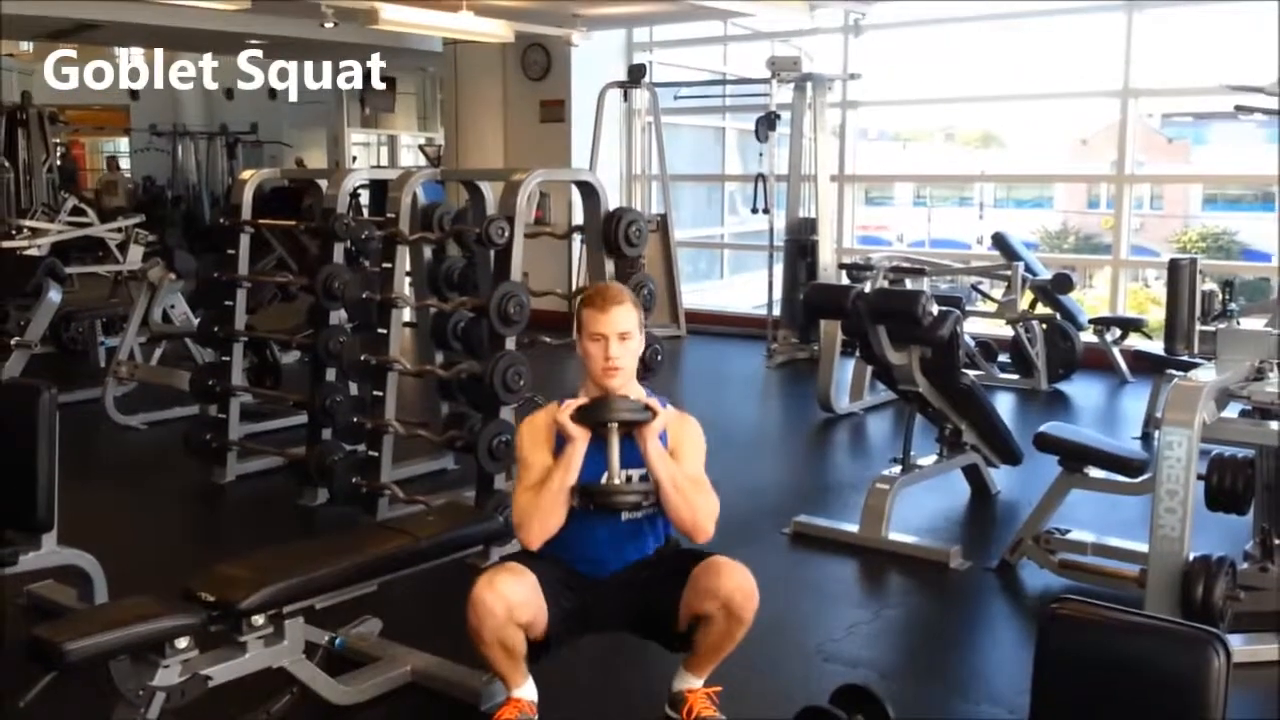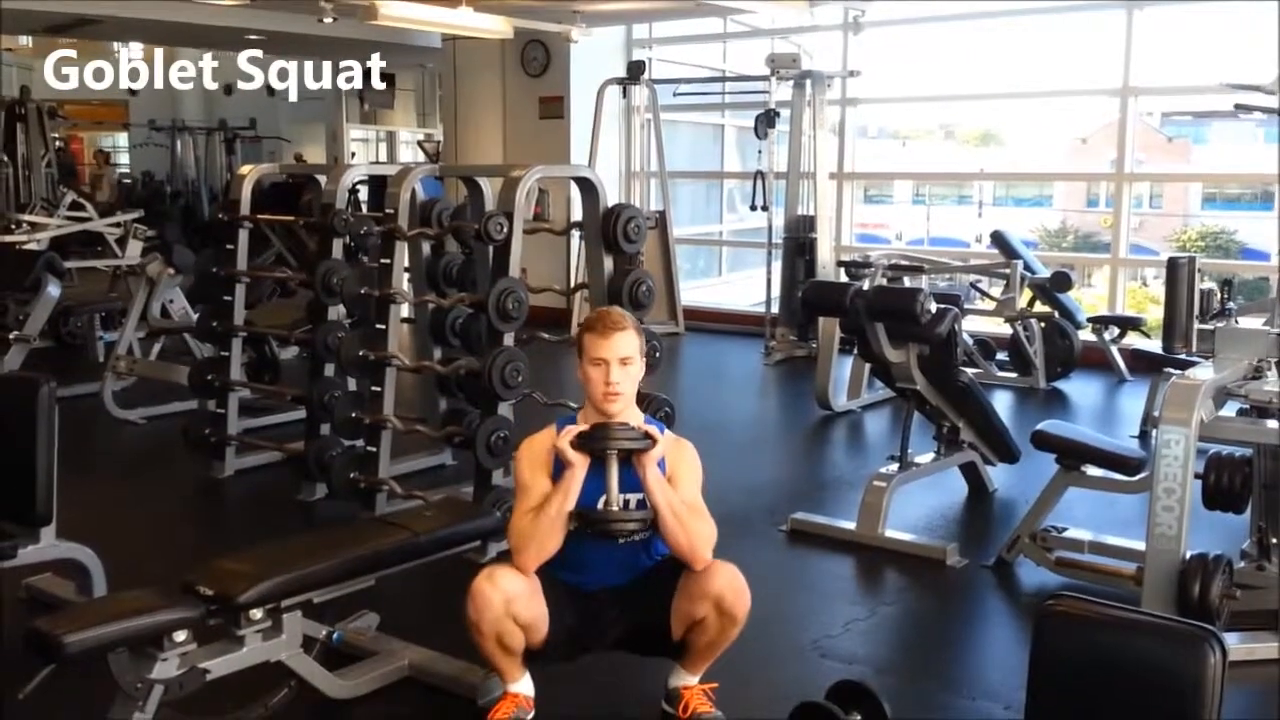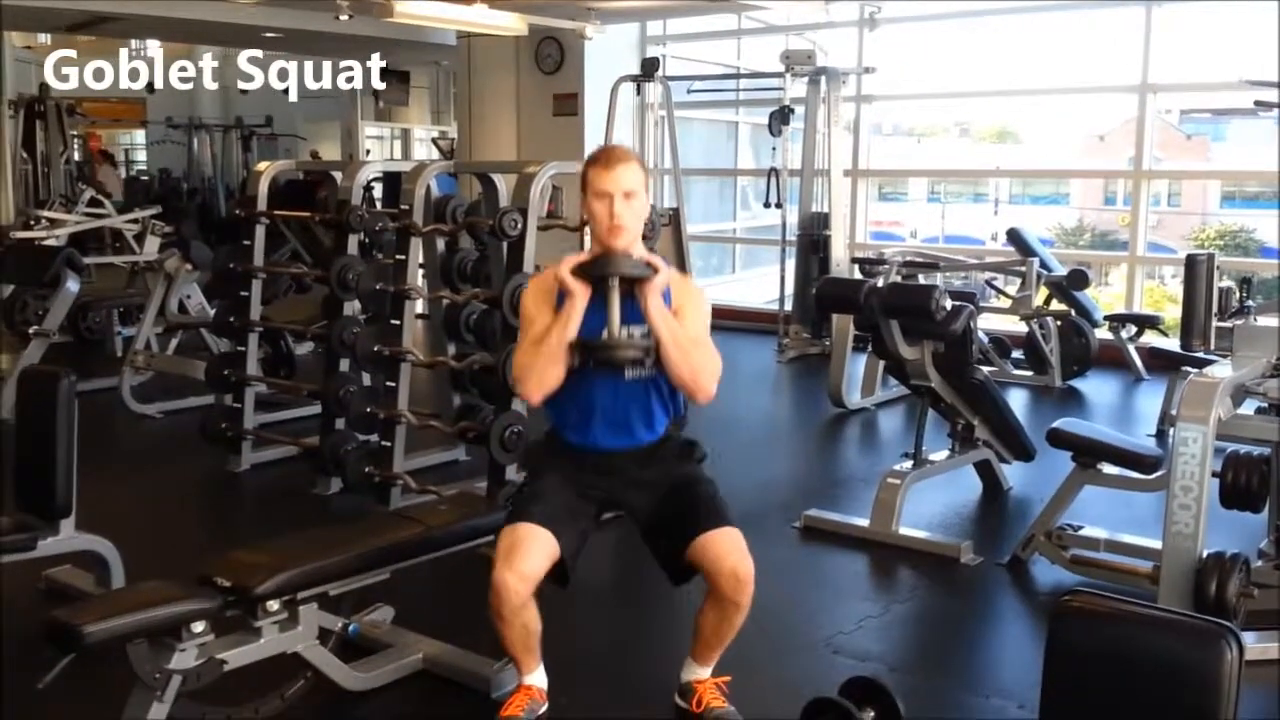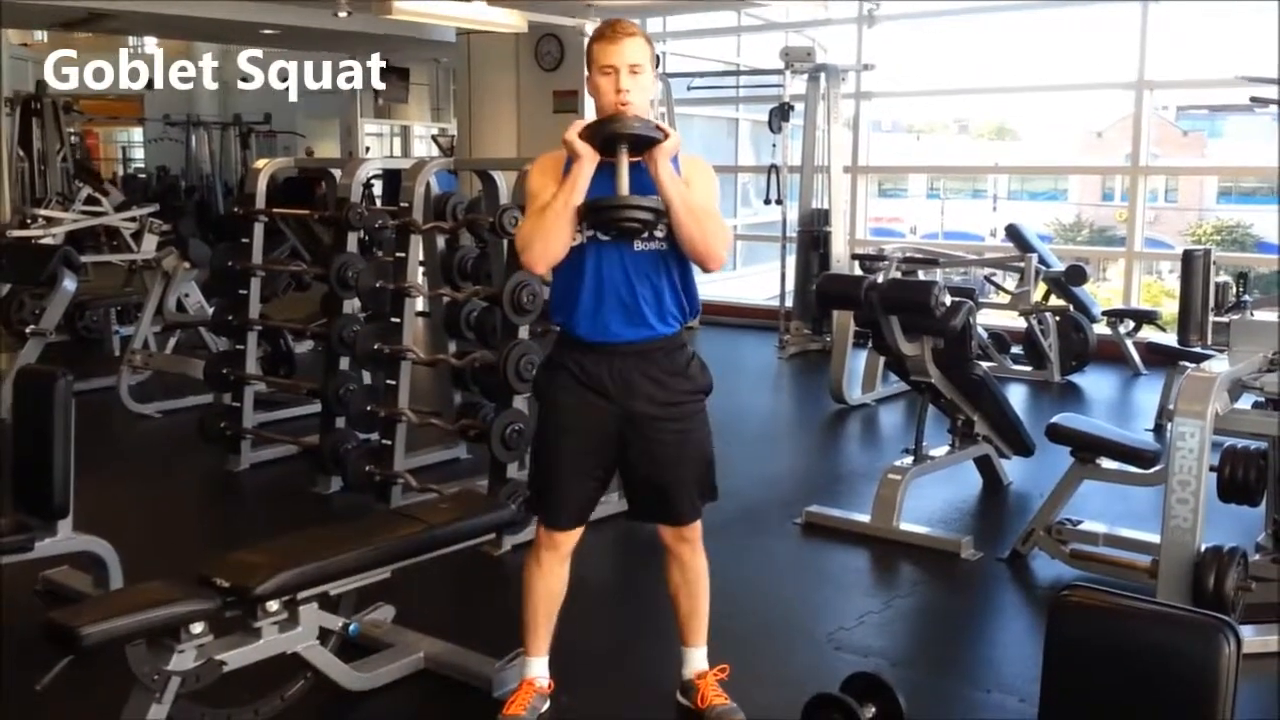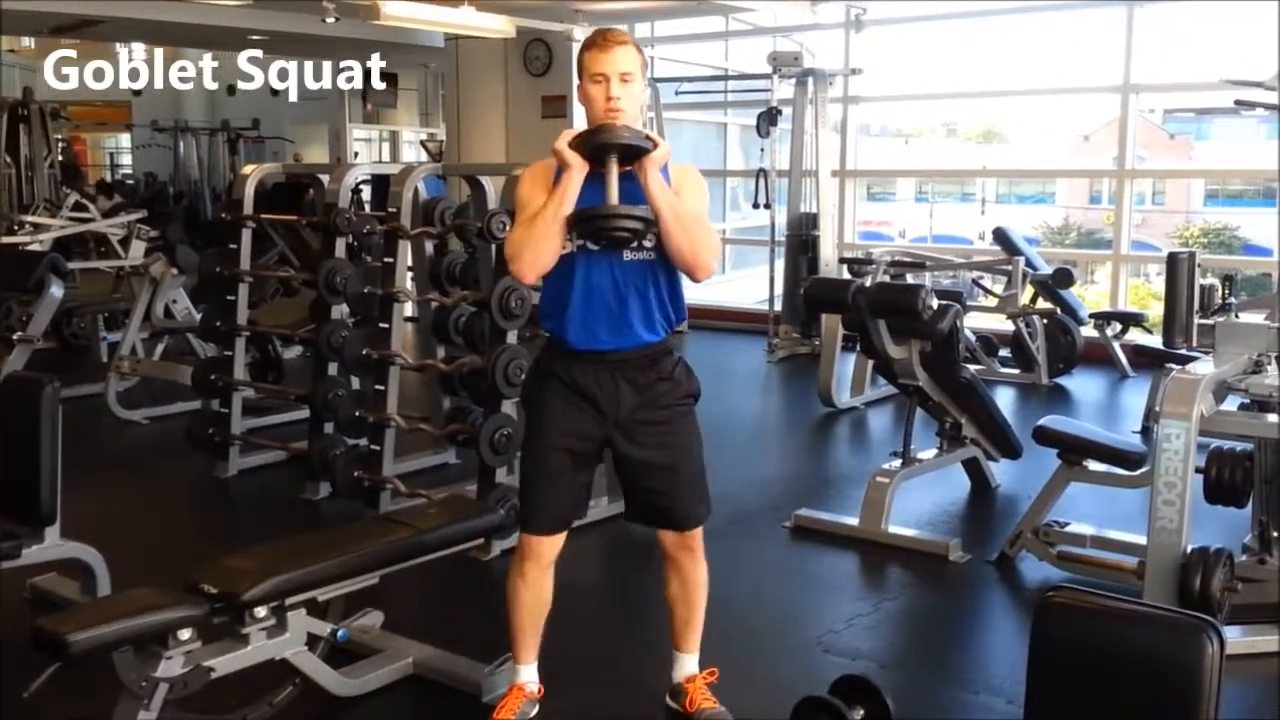
dt=0.5s
person 1, frame 1
left shoulder: (677, 426)
right shoulder: (542, 426)
left elbow: (701, 527)
right elbow: (532, 534)
left wrist: (649, 444)
right wrist: (577, 446)
left hip: (647, 571)
right hip: (564, 574)
left knee: (737, 590)
right knee: (488, 599)
person 1, frame 2
left shoulder: (674, 451)
right shoulder: (542, 449)
left elbow: (697, 553)
right elbow: (528, 556)
left wrist: (648, 472)
right wrist: (576, 473)
left hip: (645, 588)
right hip: (565, 594)
left knee: (727, 589)
right knee: (489, 592)
left ankle: (684, 686)
person 1, frame 3
left shoulder: (680, 290)
right shoulder: (549, 288)
left elbow: (703, 387)
right elbow: (531, 388)
left wrist: (651, 302)
right wrist: (576, 300)
left hip: (658, 458)
right hip: (571, 459)
left knee: (734, 574)
right knee: (510, 580)
person 1, frame 4
left shoulder: (689, 166)
right shoulder: (554, 166)
left elbow: (713, 255)
right elbow: (535, 257)
left wrist: (661, 168)
right wrist: (585, 166)
left hip: (663, 368)
right hip: (581, 369)
left knee: (682, 532)
right knee: (555, 535)
person 1, frame 5
left shoulder: (679, 176)
right shoulder: (544, 175)
left elbow: (701, 264)
right elbow: (525, 266)
left wrist: (650, 178)
right wrist: (574, 175)
left hip: (651, 376)
right hip: (568, 377)
left knee: (683, 538)
right knee: (538, 544)
